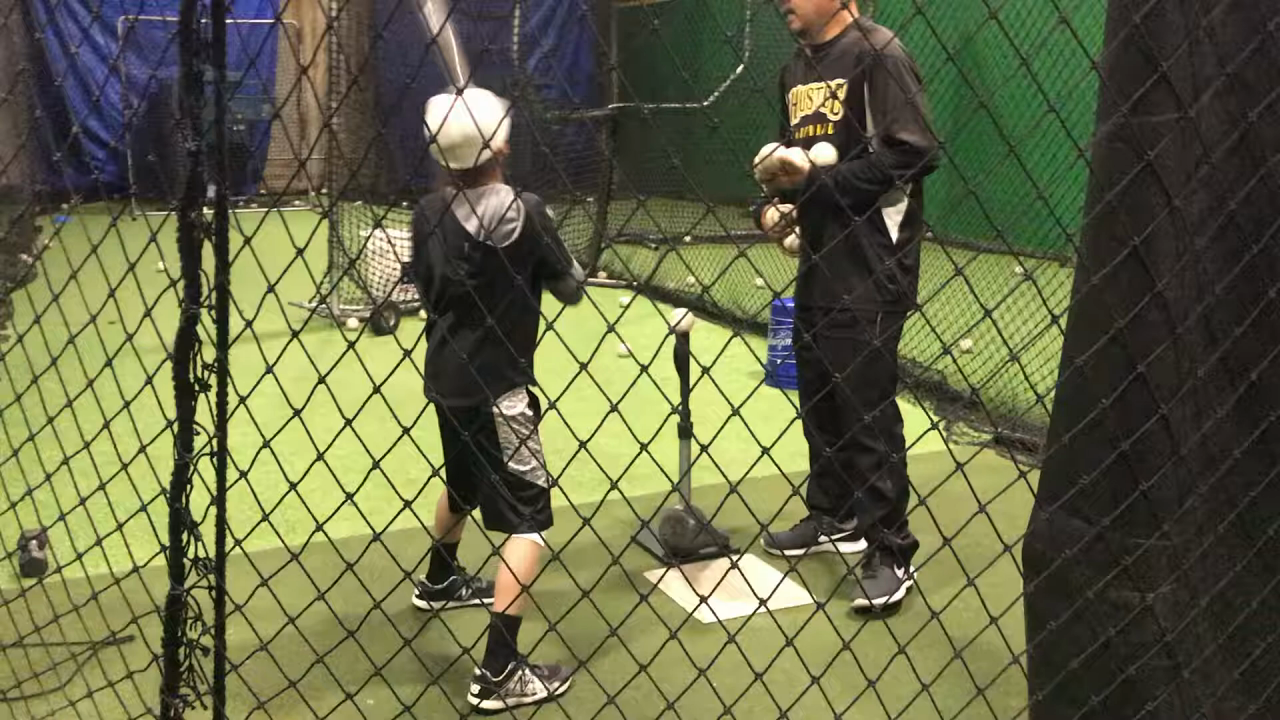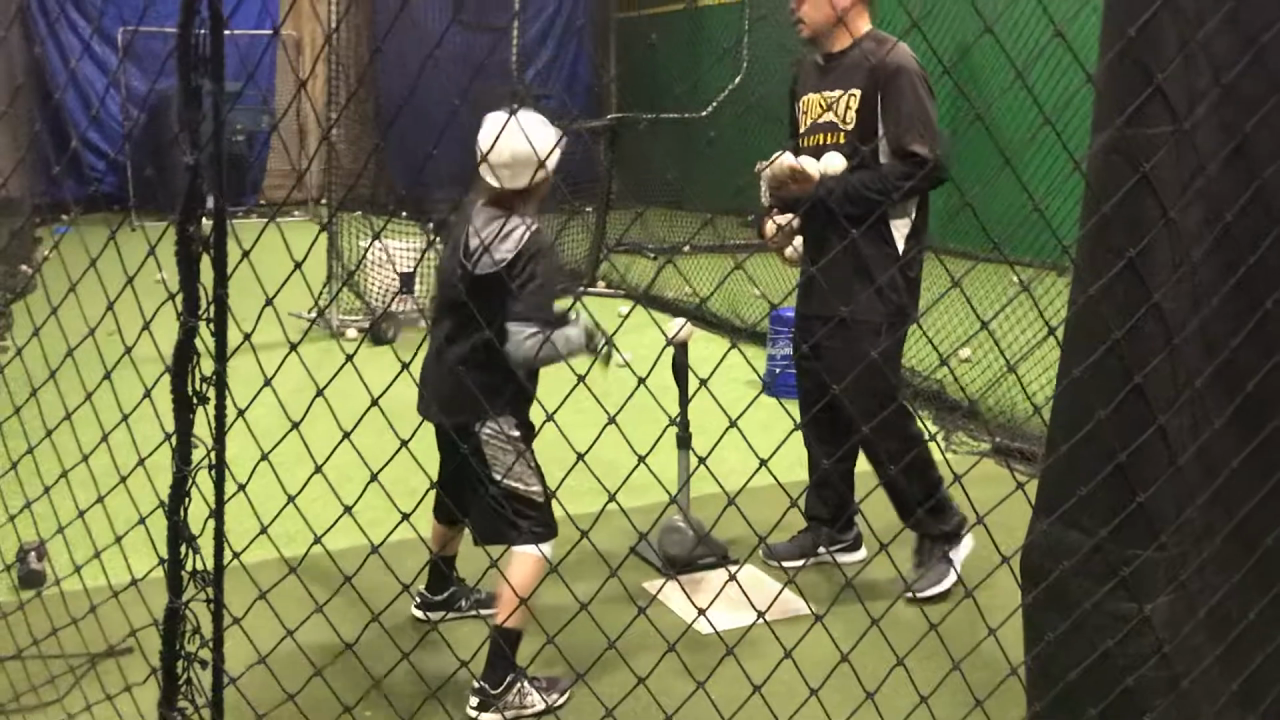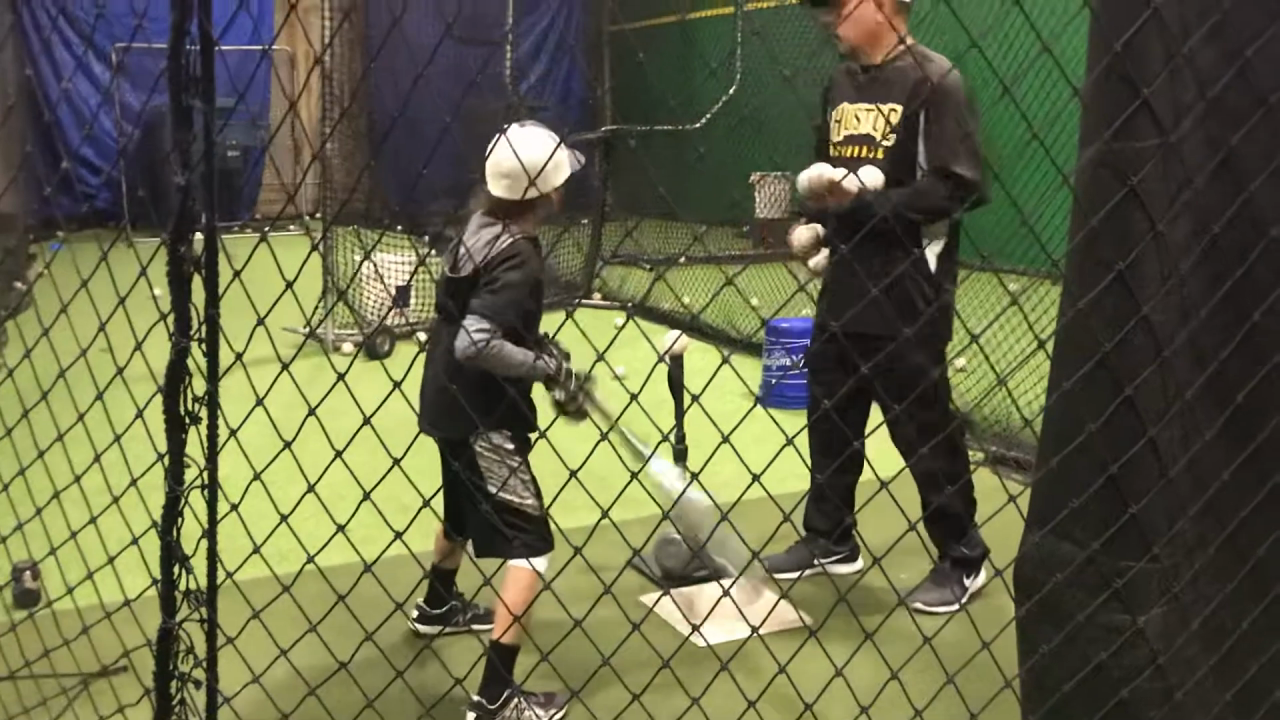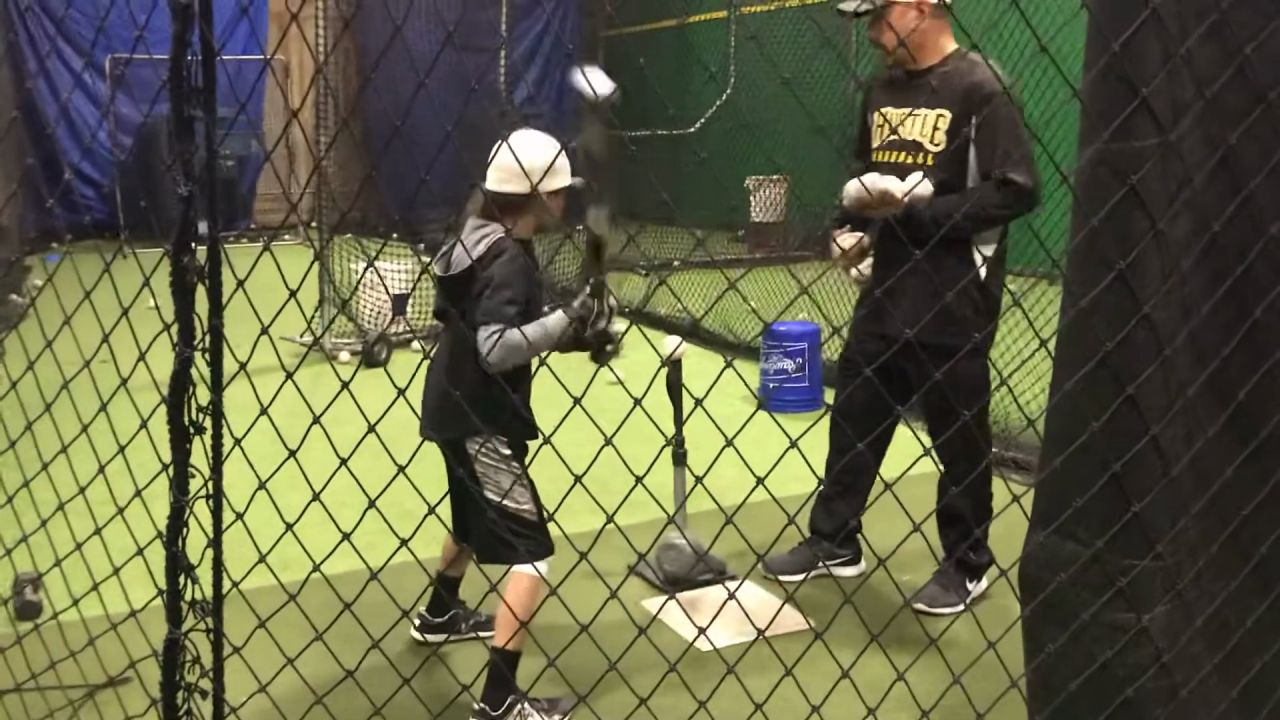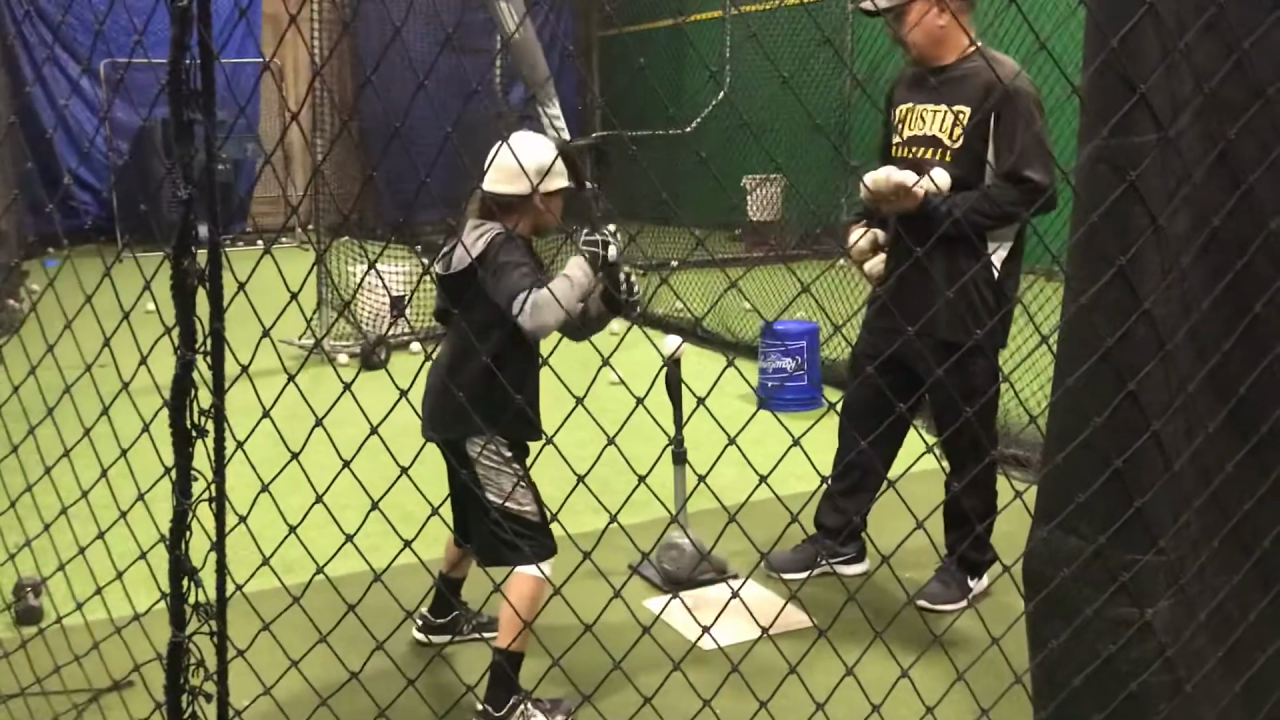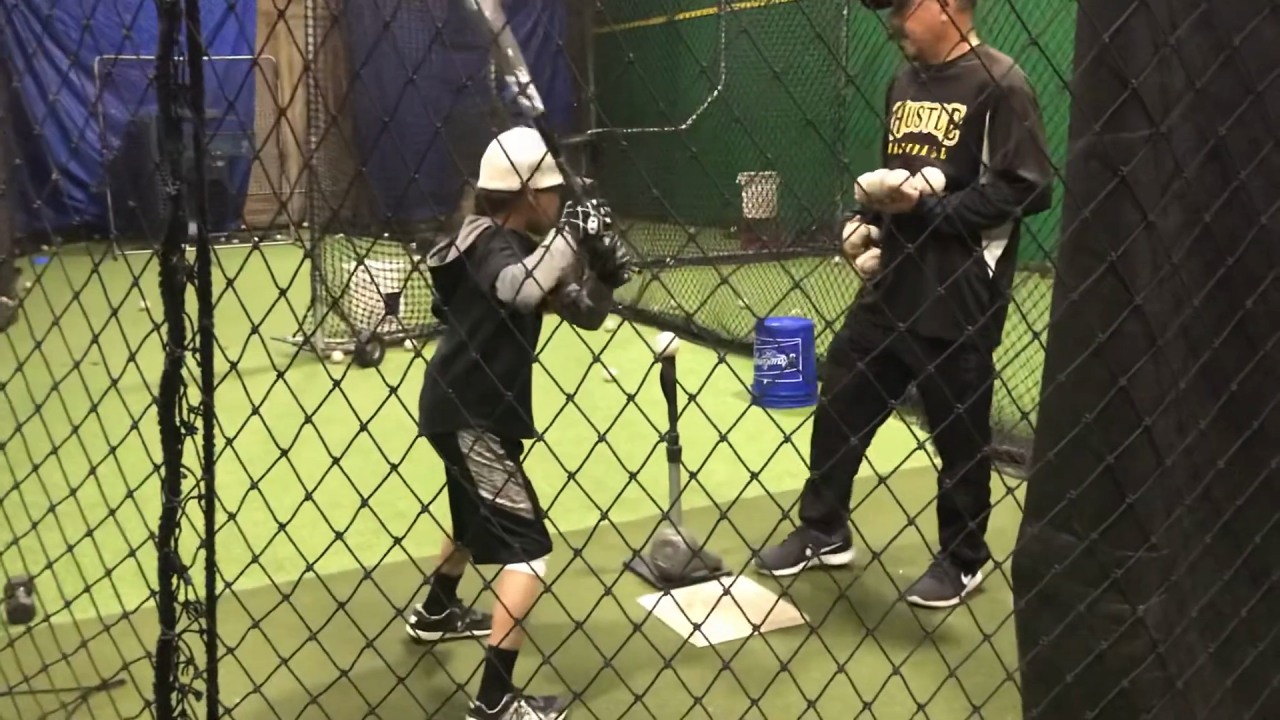
dt=0.3s
person 1, frame 1
left shoulder: (878, 53)
right shoulder: (796, 68)
left elbow: (915, 153)
left wrist: (816, 179)
right wrist: (775, 201)
left hip: (872, 266)
right hip: (819, 260)
left knee: (866, 404)
right knee: (819, 395)
left ankle: (891, 551)
right ankle: (832, 515)
person 1, frame 2
left shoulder: (890, 65)
right shoulder: (807, 74)
left elbow: (924, 167)
left wrist: (826, 190)
right wrist: (784, 208)
left hip: (876, 275)
right hip: (822, 269)
left knee: (872, 405)
right knee: (821, 406)
left ankle: (941, 533)
right ankle: (833, 528)
person 1, frame 3
left shoulder: (933, 83)
right shoulder: (840, 85)
left elbow: (963, 188)
left wrist: (864, 206)
right wrist: (811, 219)
left hip: (910, 295)
right hip: (845, 289)
left knee: (926, 431)
right knee: (830, 420)
left ankle: (962, 561)
right ankle: (830, 539)
person 1, frame 4
left shoulder: (980, 86)
right shoulder: (880, 89)
left elbow: (1017, 191)
left wrist: (915, 212)
right wrist: (851, 226)
left hip: (953, 301)
right hip: (884, 294)
left knee: (958, 437)
right knee: (853, 422)
left ankle: (967, 564)
right ankle: (834, 541)
person 1, frame 5
left shoulder: (1002, 84)
right shoulder: (904, 84)
left elbow: (1033, 191)
left wrist: (931, 208)
right wrist: (870, 223)
left hip: (965, 301)
right hip: (897, 290)
left knee: (964, 436)
right knee: (862, 417)
left ankle: (969, 562)
right ankle: (838, 540)
person 1, frame 6
left shoulder: (998, 83)
right shoulder: (904, 80)
left elbow: (1029, 190)
left wrist: (927, 208)
right wrist: (866, 219)
left hip: (958, 298)
right hip: (889, 285)
left knee: (958, 434)
right knee: (840, 406)
left ankle: (962, 558)
right ankle: (823, 531)
person 2, frame 1
left shoulder: (430, 211)
right shoulder: (525, 212)
right elbow: (572, 286)
left hip: (448, 373)
right hip: (496, 384)
left knee: (464, 481)
right knee: (527, 519)
left ankle: (440, 579)
right ankle: (498, 670)
person 2, frame 2
left shoulder: (470, 218)
right shoulder: (531, 248)
right elbow: (525, 348)
right wrist: (580, 334)
left hip: (447, 385)
right hip: (488, 400)
left knee: (460, 494)
right knee: (531, 533)
left ankle: (438, 590)
person 2, frame 3
left shoulder: (484, 231)
right shoulder: (516, 257)
right elbow: (473, 344)
left wrist: (547, 360)
right wrist: (548, 368)
left hip: (454, 402)
right hip: (481, 412)
left knee: (467, 509)
right knee: (529, 547)
left ankle: (437, 604)
person 2, frame 4
left shoulder: (487, 240)
right shoulder: (507, 258)
left elbow: (511, 331)
right elbow: (496, 349)
left wrist: (576, 328)
right wrist: (567, 324)
left hip: (460, 407)
right hip: (479, 417)
left knee: (475, 518)
right knee: (529, 552)
left ankle: (439, 613)
person 2, frame 5
left shoulder: (500, 245)
right shoulder: (501, 250)
left elbow: (576, 325)
right elbow: (538, 317)
left wrist: (608, 293)
right wrist: (587, 260)
left hip: (466, 409)
right hip: (477, 418)
left knee: (478, 519)
right knee: (532, 552)
left ankle: (441, 615)
person 2, frame 6
left shoulder: (513, 245)
right shoulder: (489, 242)
left elbow: (586, 314)
right elbow: (523, 291)
left wrist: (604, 272)
right wrist: (569, 238)
left hip: (468, 407)
right hip: (470, 415)
left knee: (477, 518)
right knee: (526, 550)
left ankle: (435, 612)
